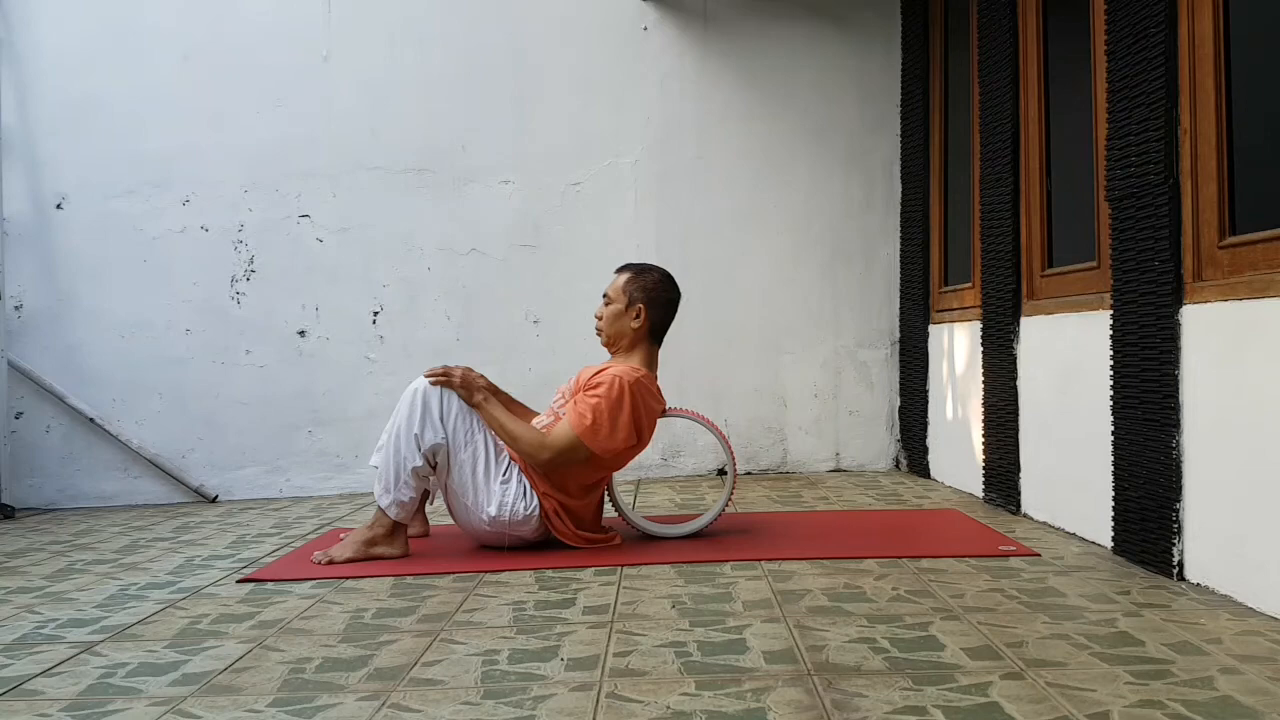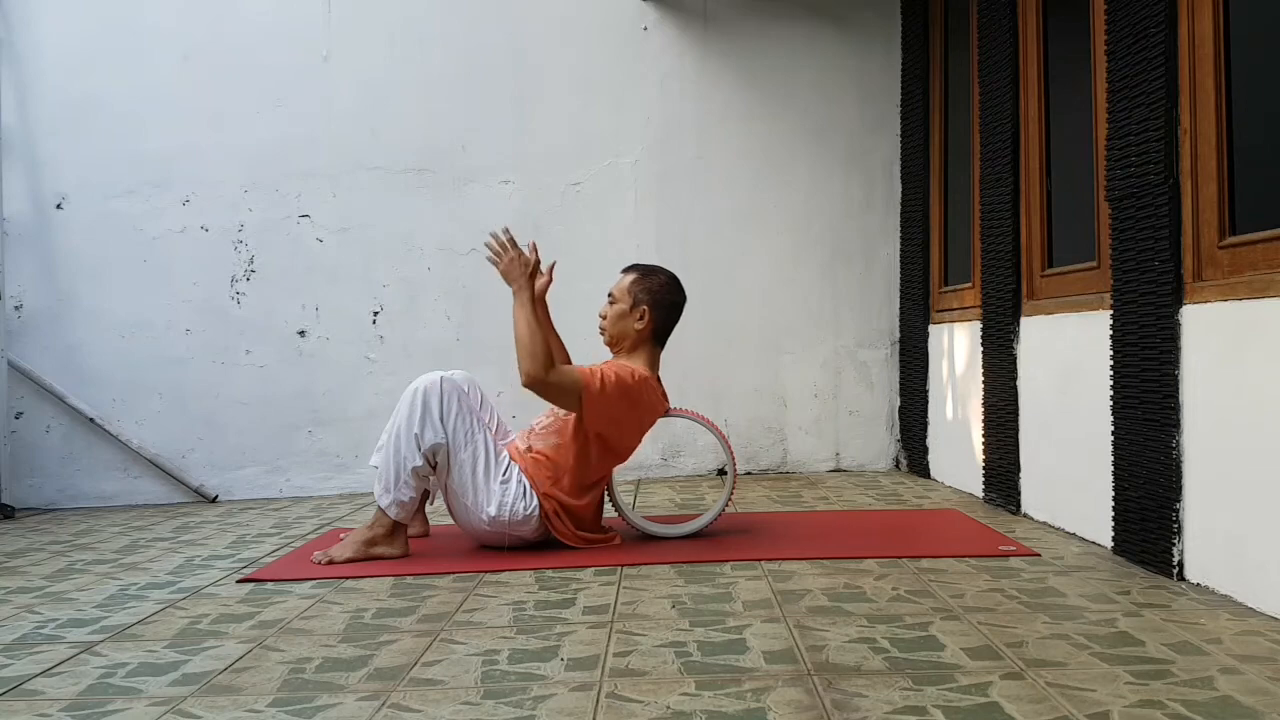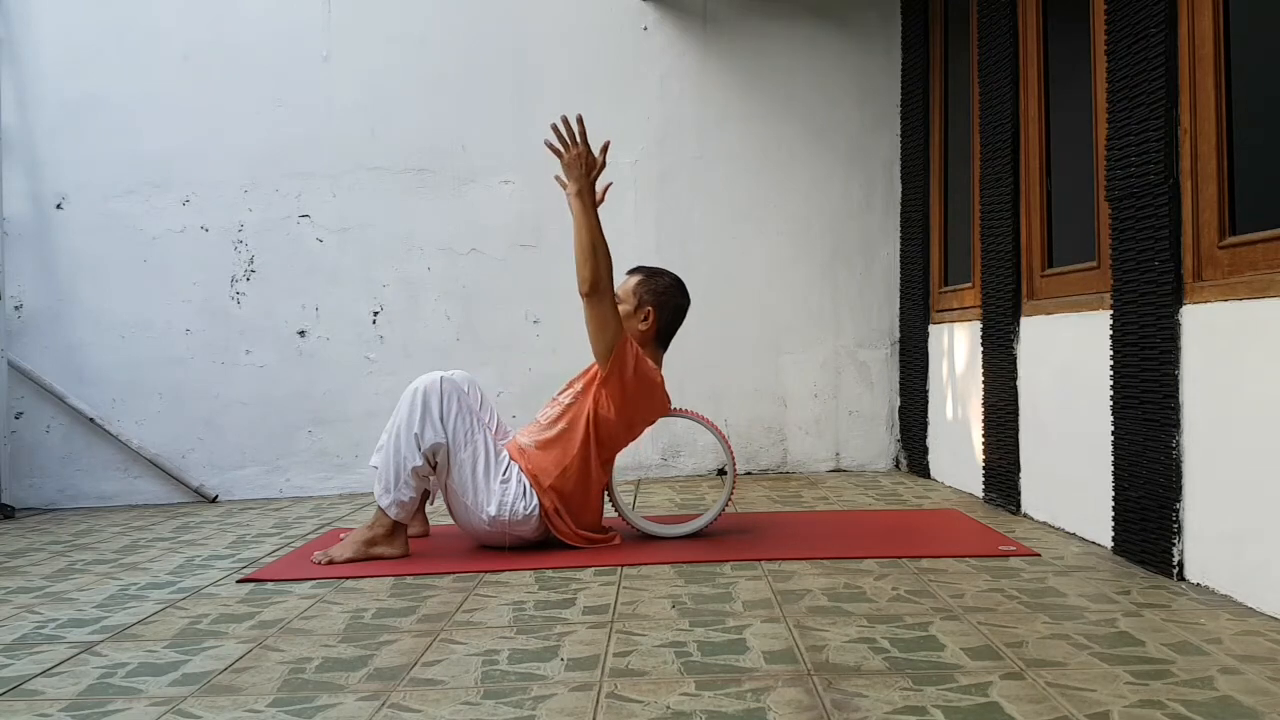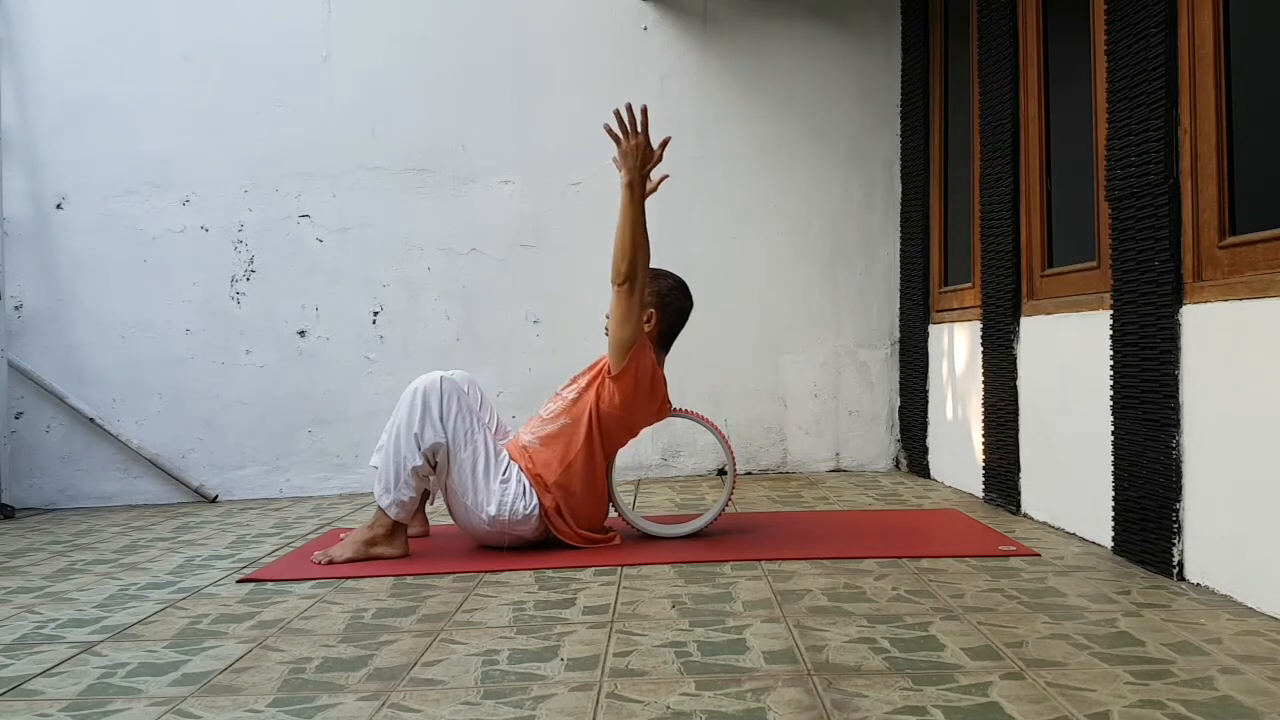
dt=0.7s
person 1, frame 1
left shoulder: (620, 384)
right shoulder: (624, 378)
left elbow: (546, 454)
left wrist: (480, 398)
right wrist: (490, 391)
left hip: (518, 508)
right hip: (520, 487)
left knee: (430, 394)
right knee: (445, 391)
left ankle: (385, 531)
right ankle: (411, 512)
person 1, frame 2
left shoulder: (629, 386)
right shoulder: (634, 380)
left elbow: (536, 375)
right elbow: (561, 371)
left wrist: (521, 288)
right wrist: (537, 300)
left hip: (519, 507)
right hip: (521, 481)
left knee: (434, 392)
right knee: (457, 386)
left ankle: (386, 531)
right ankle: (411, 510)
person 1, frame 3
left shoulder: (636, 377)
right shoulder: (634, 378)
left elbow: (592, 288)
right elbow: (597, 294)
left wrist: (581, 194)
right wrist: (582, 205)
left hip: (513, 509)
right hip: (519, 484)
left knee: (434, 392)
right knee: (457, 387)
left ankle: (385, 530)
right ankle: (409, 512)
person 1, frame 4
left shoulder: (638, 375)
right shoulder: (635, 379)
left elbow: (626, 280)
right elbow: (633, 284)
left wrist: (632, 186)
right wrist: (636, 192)
left hip: (513, 506)
right hip: (518, 481)
left knee: (436, 391)
right knee: (455, 387)
left ankle: (387, 529)
right ankle: (411, 510)
